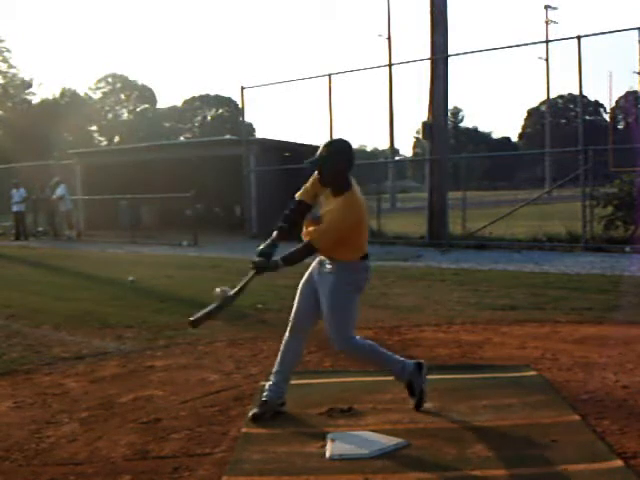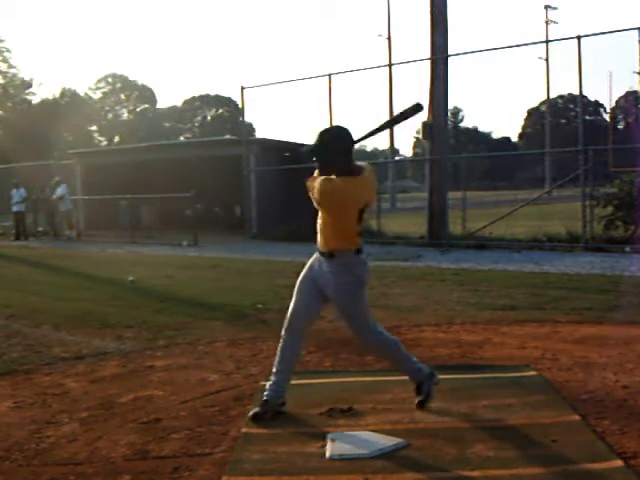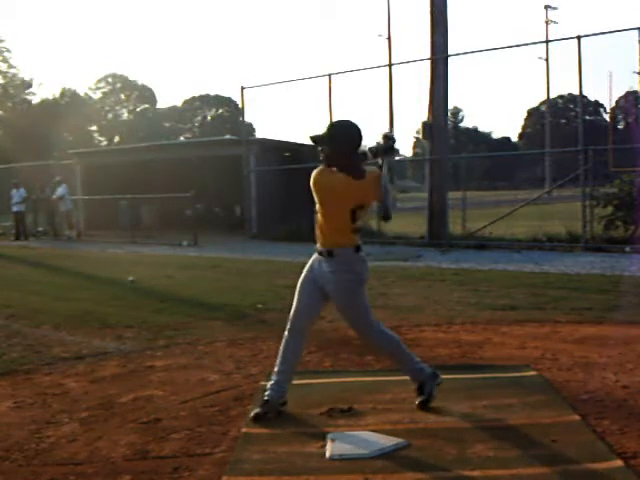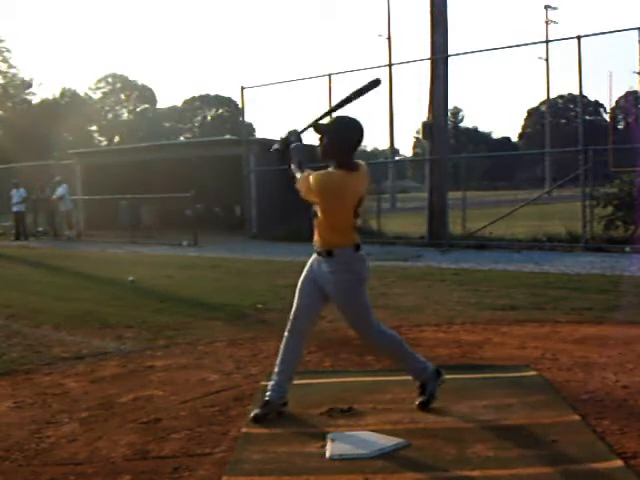
dt=0.2s
person 1, frame 1
left shoulder: (348, 210)
right shoulder: (322, 181)
left elbow: (311, 244)
right elbow: (297, 209)
left wrist: (276, 263)
right wrist: (273, 240)
left hip: (347, 271)
right hip: (325, 263)
left knee: (343, 342)
right knee: (297, 327)
left ankle: (408, 371)
right ankle: (274, 396)
person 1, frame 2
left shoulder: (333, 190)
right shoulder: (367, 172)
left elbow: (314, 185)
left wrist: (321, 173)
left hip: (344, 267)
right hip: (323, 260)
left knee: (368, 332)
right knee: (293, 325)
left ankle: (421, 375)
right ankle: (275, 395)
person 1, frame 3
left shoulder: (321, 179)
right shoulder: (374, 178)
left wrist: (359, 157)
left hip: (342, 265)
right hip: (322, 259)
left knee: (369, 330)
right knee: (296, 326)
left ankle: (424, 375)
right ankle: (275, 396)
person 1, frame 4
left shoulder: (324, 182)
right shoulder: (360, 170)
left elbow: (299, 174)
left wrist: (294, 146)
left hip: (342, 265)
right hip: (322, 259)
left knee: (369, 330)
right knee: (296, 327)
left ankle: (426, 373)
right ankle: (276, 397)
